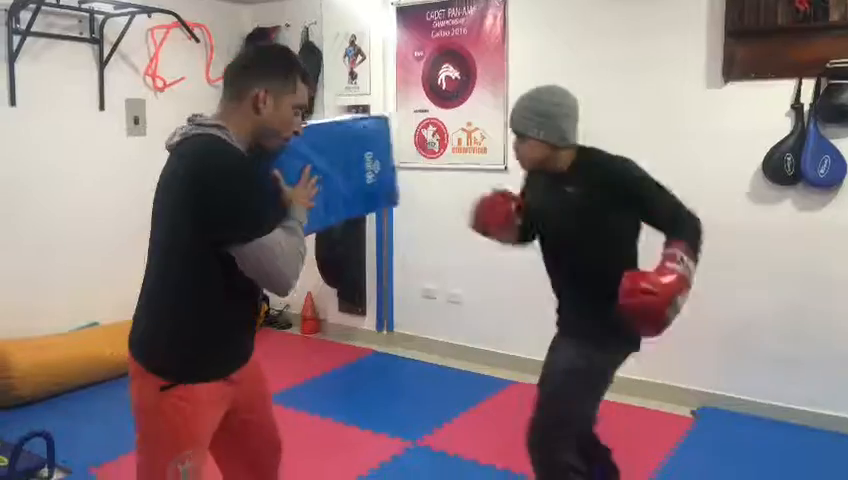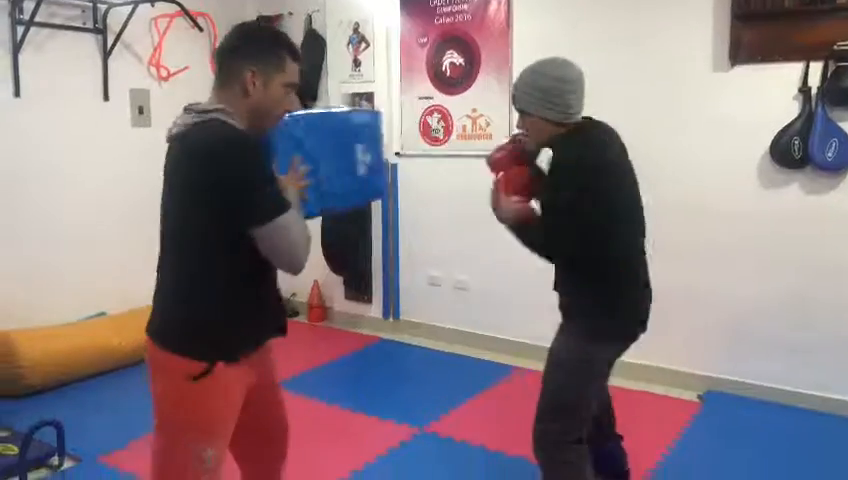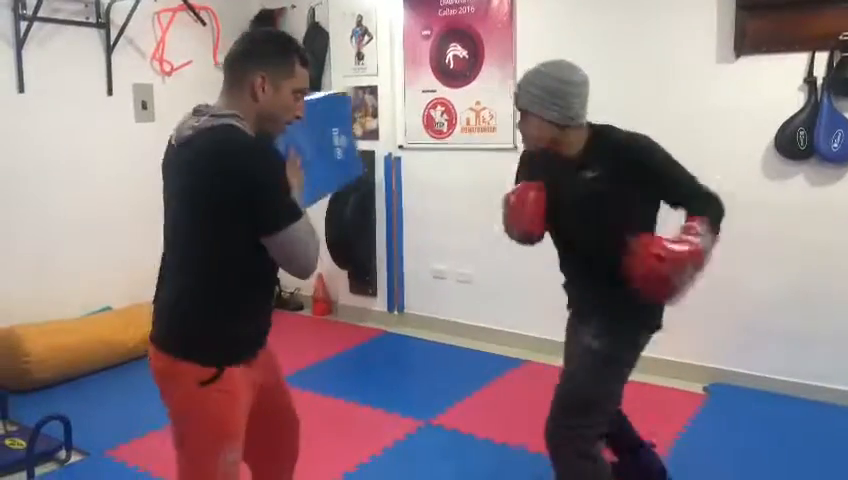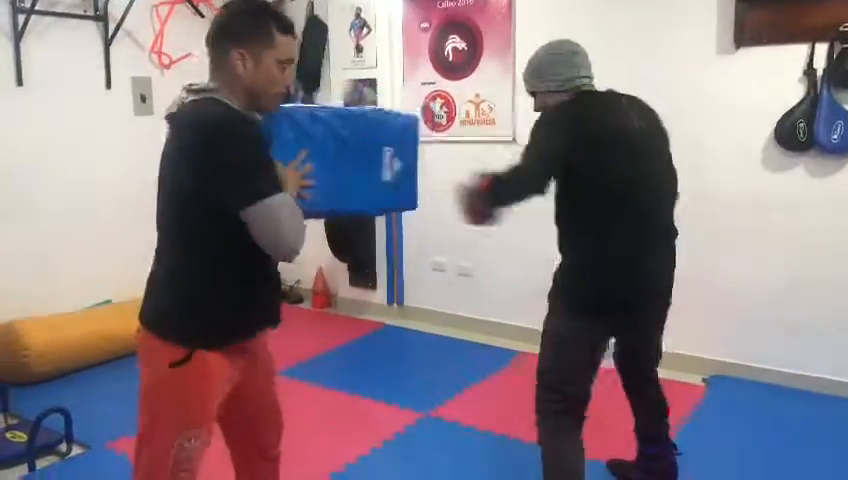
dt=0.3s
person 1, frame 1
left shoulder: (232, 157)
right shoulder: (219, 164)
right elbow: (279, 273)
left wrist: (281, 209)
right wrist: (296, 211)
left hip: (230, 354)
right hip: (177, 368)
person 1, frame 2
left shoulder: (201, 139)
right shoulder: (233, 150)
right elbow: (292, 255)
left wrist: (276, 196)
right wrist: (288, 197)
left hip: (243, 343)
right hip: (196, 354)
person 1, frame 3
left shoulder: (196, 141)
right shoulder: (247, 155)
right elbow: (302, 259)
left wrist: (279, 191)
right wrist: (289, 193)
left hip: (241, 341)
right hip: (200, 355)
left knee: (278, 438)
person 1, frame 4
left shoulder: (226, 125)
right shoulder: (221, 131)
right elbow: (285, 241)
left wrist: (279, 190)
right wrist: (287, 189)
left hip: (239, 331)
right hip: (187, 342)
person 2, frame 1
left shoulder: (611, 174)
right shoulder: (540, 175)
left elbow: (685, 225)
right elbow: (524, 231)
left wrist: (672, 276)
right wrist: (503, 221)
left hip: (607, 321)
right hip: (579, 318)
left knee: (550, 440)
right knee: (567, 403)
person 2, frame 2
left shoulder: (577, 157)
right shoulder: (591, 139)
left elbow: (562, 247)
left wrist: (509, 211)
left hip: (602, 307)
right hip: (618, 297)
left knee: (556, 435)
right knee: (584, 382)
person 2, frame 3
left shoulder: (625, 152)
right shoulder: (537, 159)
left elbow: (708, 206)
right elbow: (529, 229)
left wrist: (687, 250)
right wrist: (519, 213)
left hip: (625, 305)
right hip: (588, 300)
left knee: (568, 429)
right knee: (590, 403)
person 2, frame 4
left shoulder: (566, 121)
right shoulder: (641, 114)
left elbow: (527, 180)
right elbow: (662, 187)
left wrist: (480, 195)
left hip: (588, 284)
right hip: (652, 277)
left knee: (560, 406)
right knee: (639, 377)
